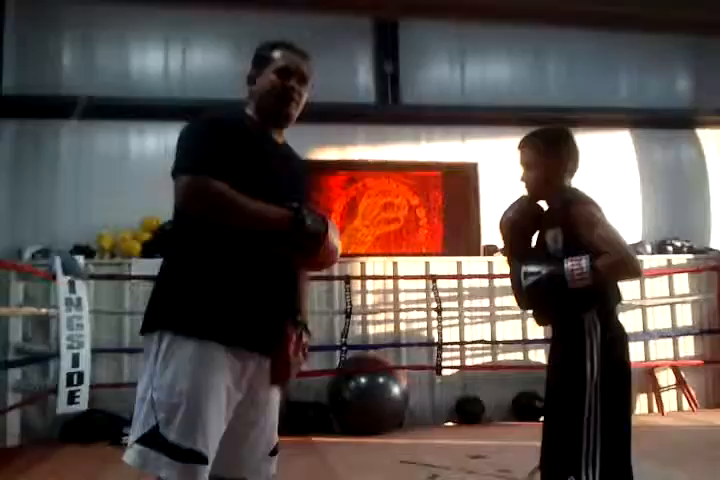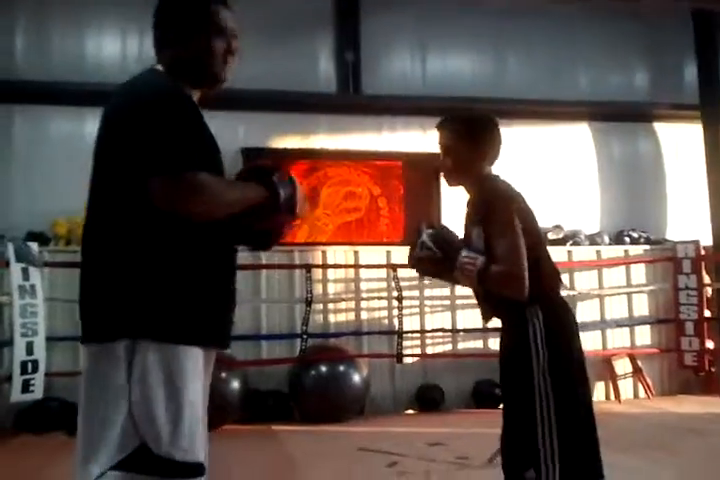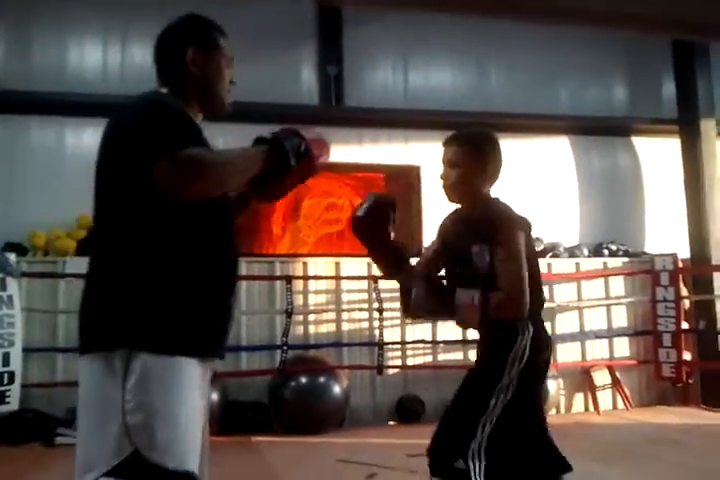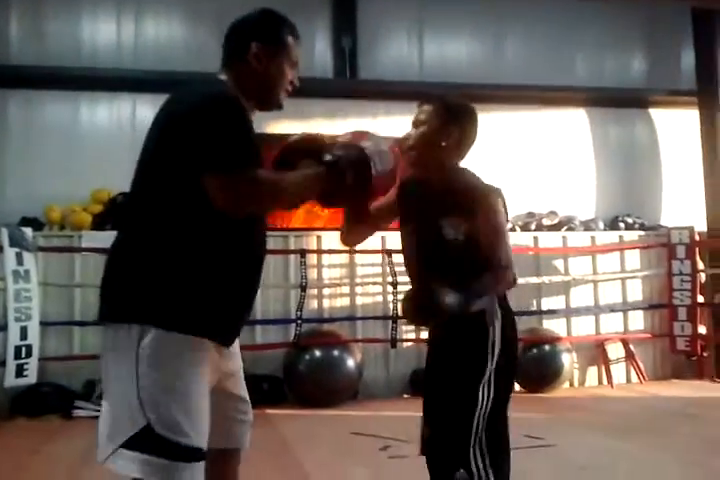
dt=0.7s
person 1, frame 1
left shoulder: (294, 166)
right shoulder: (215, 131)
right elbow: (196, 195)
left wrist: (293, 324)
right wrist: (299, 222)
left hip: (260, 338)
right hip: (196, 327)
person 1, frame 2
left shoulder: (173, 107)
right shoulder: (153, 100)
right elbow: (181, 196)
left wrist: (252, 207)
right wrist: (270, 191)
left hip: (174, 320)
right hip: (146, 322)
person 1, frame 3
left shoulder: (172, 125)
right shoulder: (152, 115)
left elbow: (201, 209)
right elbow: (188, 178)
left wrist: (265, 179)
right wrist: (270, 151)
left hip: (174, 335)
right hip: (143, 336)
person 1, frame 4
left shoulder: (227, 118)
right shoulder: (206, 107)
left elbow: (242, 203)
right elbow: (234, 195)
left wrist: (310, 182)
right wrist: (327, 173)
left hip: (201, 316)
right hip: (159, 312)
person 2, frame 1
left shoulder: (578, 209)
right shoulder: (550, 217)
left elbow: (627, 264)
right elbow: (535, 302)
left wrist: (558, 273)
right wrist: (517, 247)
left hip: (592, 338)
right hip: (569, 340)
person 2, frame 2
left shoulder: (500, 201)
right shoulder: (480, 203)
left elbow: (516, 284)
left wrist: (454, 261)
right wrist: (457, 261)
left hip: (540, 327)
right hip: (521, 327)
left knee: (548, 446)
right knee: (524, 445)
person 2, frame 3
left shoulder: (506, 224)
right shoulder: (455, 223)
left elbow: (517, 304)
right elbow: (419, 276)
left wrist: (449, 301)
left hip: (516, 343)
right hip: (498, 342)
person 2, frame 4
left shoulder: (478, 195)
right shoulder: (411, 188)
left elbow: (504, 273)
right elbow: (352, 234)
left wrist: (459, 301)
right wrist: (356, 207)
left hip: (482, 327)
right hip: (448, 325)
left knee: (469, 449)
right knee: (443, 444)
